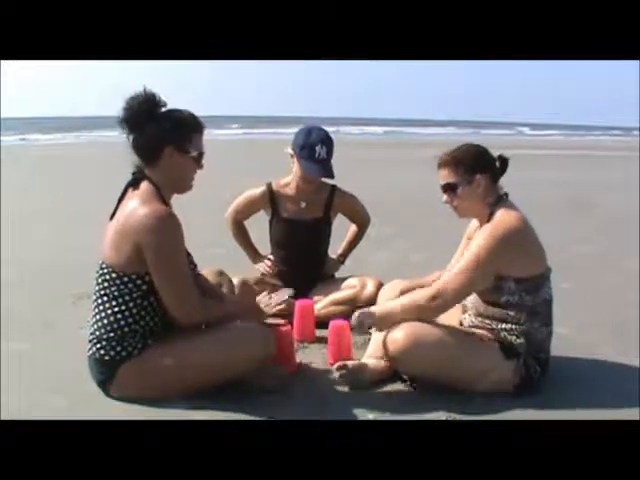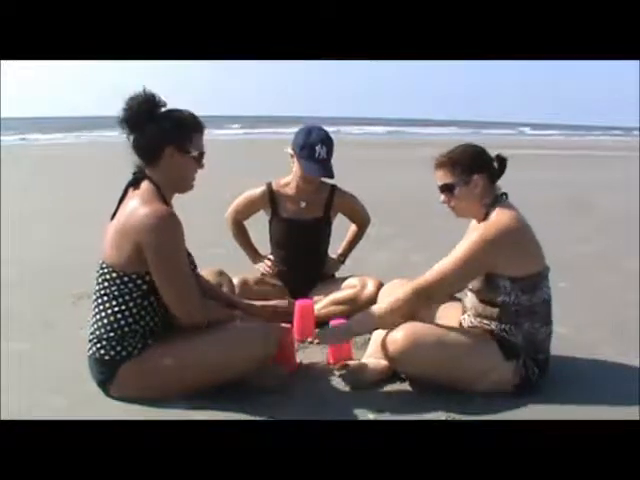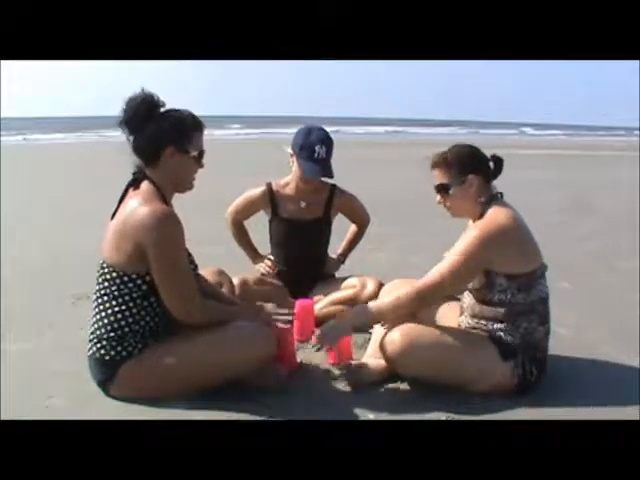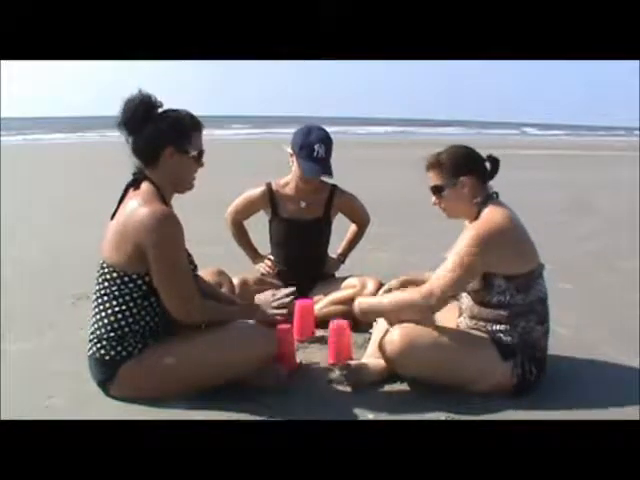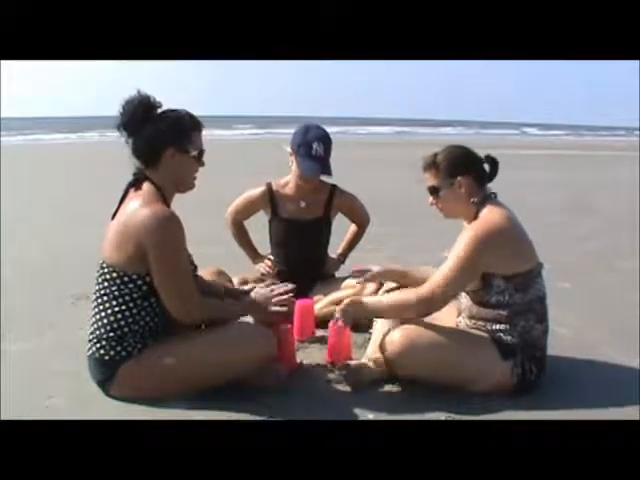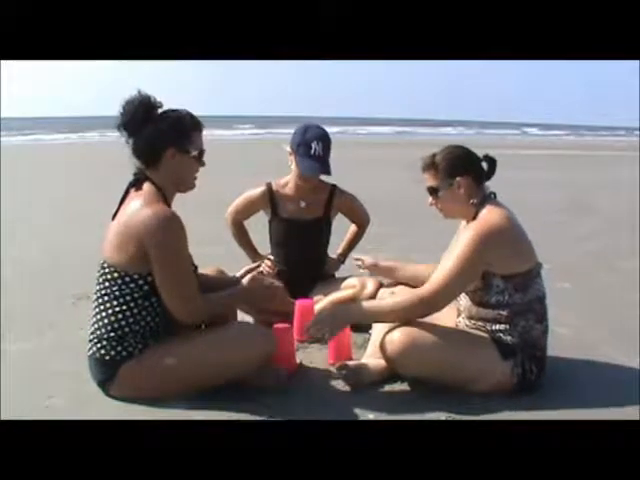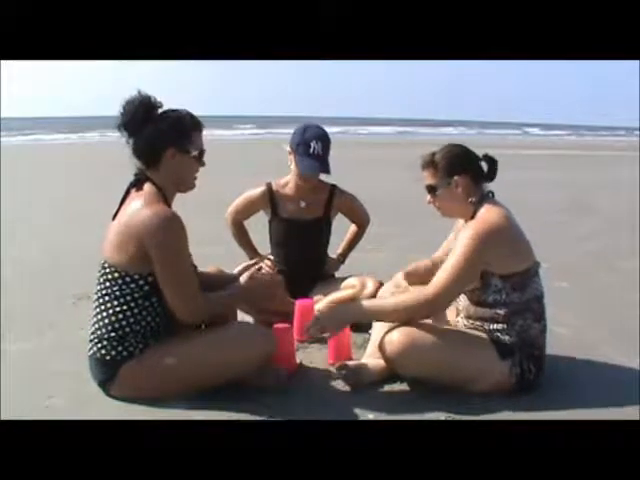
dt=0.1s
person 1, frame 1
left shoulder: (139, 198)
right shoulder: (156, 218)
left elbow: (184, 282)
right elbow: (188, 312)
left wrist: (236, 305)
right wrist: (243, 309)
left hip: (124, 347)
right hip: (127, 366)
left knee: (218, 279)
right knee: (260, 342)
left ankle: (223, 361)
person 1, frame 2
left shoulder: (141, 198)
right shoulder: (157, 218)
left elbow: (187, 282)
right elbow: (189, 312)
left wrist: (240, 308)
right wrist: (244, 317)
left hip: (125, 348)
right hip: (128, 366)
left knee: (218, 278)
right knee: (262, 340)
left ankle: (223, 361)
person 1, frame 3
left shoulder: (141, 199)
right shoulder: (157, 217)
left elbow: (186, 282)
right elbow: (188, 311)
left wrist: (240, 307)
right wrist: (247, 316)
left hip: (125, 347)
right hip: (127, 366)
left knee: (218, 278)
right knee: (261, 340)
left ankle: (222, 361)
person 1, frame 4
left shoulder: (140, 198)
right shoulder: (157, 218)
left elbow: (184, 284)
right elbow: (188, 311)
left wrist: (240, 305)
right wrist: (248, 313)
left hip: (124, 348)
right hip: (127, 365)
left knee: (218, 278)
right knee: (262, 341)
left ankle: (224, 361)
person 1, frame 5
left shoulder: (140, 199)
right shoulder: (158, 219)
left elbow: (182, 284)
right elbow: (188, 310)
left wrist: (239, 295)
right wrist: (249, 307)
left hip: (123, 349)
right hip: (127, 366)
left knee: (217, 278)
right knee: (262, 341)
left ankle: (224, 361)
person 1, frame 6
left shoulder: (141, 198)
right shoulder: (160, 219)
left elbow: (182, 284)
right elbow: (188, 310)
left wrist: (233, 284)
right wrist: (244, 297)
left hip: (124, 348)
right hip: (127, 366)
left knee: (216, 277)
right knee: (261, 342)
left ankle: (223, 361)
person 1, frame 7
left shoulder: (141, 199)
right shoulder: (160, 219)
right elbow: (190, 310)
left wrist: (232, 281)
right wrist: (243, 294)
left hip: (126, 348)
right hip: (127, 367)
left knee: (217, 278)
right knee: (261, 342)
left ankle: (222, 361)
person 2, frame 1
left shoulder: (501, 231)
right shoulder: (483, 221)
left elbow: (438, 298)
right elbow: (449, 280)
left wrist: (375, 315)
right wrist: (401, 290)
left hip: (515, 358)
left knee: (402, 340)
right knee: (396, 291)
left ankle: (383, 365)
right ankle: (375, 363)
person 2, frame 2
left shoulder: (495, 231)
right shoulder: (487, 219)
left elbow: (423, 293)
right elbow: (441, 282)
left wrist: (350, 327)
left hip: (514, 358)
left knee: (401, 341)
right knee: (394, 290)
left ankle: (383, 364)
right ankle: (374, 363)
person 2, frame 3
left shoulder: (491, 229)
right shoulder: (486, 218)
left elbow: (424, 295)
right elbow: (442, 281)
left wrist: (349, 321)
left hip: (512, 358)
right hip: (483, 328)
left knee: (399, 342)
right knee: (395, 290)
left ankle: (380, 363)
right ankle: (374, 363)
person 2, frame 4
left shoulder: (487, 230)
right shoulder: (486, 217)
left elbow: (429, 301)
right elbow: (447, 282)
left wrist: (367, 306)
right wrist: (411, 281)
left hip: (513, 358)
left knee: (399, 342)
right knee: (397, 294)
left ankle: (379, 363)
right ankle: (375, 363)
person 2, frame 5
left shoulder: (485, 230)
right shoulder: (484, 217)
left elbow: (428, 300)
right elbow: (446, 282)
left wrist: (362, 306)
right wrist: (393, 274)
left hip: (513, 357)
left knee: (400, 343)
right knee: (397, 295)
left ankle: (381, 364)
right ankle: (375, 363)
person 2, frame 6
left shoulder: (485, 229)
right shoulder: (478, 217)
left elbow: (427, 301)
right elbow: (439, 281)
left wrist: (349, 312)
right wrist: (383, 268)
left hip: (511, 357)
left knee: (399, 343)
right knee: (392, 294)
left ankle: (378, 364)
right ankle: (373, 363)
person 2, frame 7
left shoulder: (484, 228)
right shoulder: (475, 217)
left elbow: (430, 302)
right elbow: (436, 267)
left wrist: (350, 311)
right wrist: (402, 276)
left hip: (509, 356)
right hip: (479, 326)
left knee: (398, 343)
right knee: (391, 294)
left ankle: (378, 364)
right ankle: (373, 364)
person 3, frame 1
left shoulder: (336, 198)
right shoulder: (268, 195)
left elbow: (363, 222)
right elbow: (233, 218)
left wrist: (340, 258)
right wrist: (256, 258)
left hip: (320, 286)
right hip: (279, 285)
left knee: (373, 289)
left ankle: (288, 317)
right ankle: (330, 311)
person 3, frame 2
left shoulder: (336, 198)
right shoulder: (267, 195)
left elbow: (363, 221)
right elbow: (233, 217)
left wrist: (340, 258)
right wrist: (256, 258)
left hip: (320, 286)
right hip: (279, 285)
left knee: (373, 289)
right knee: (237, 287)
right ankle: (327, 312)
person 3, frame 3
left shoulder: (337, 198)
right shoulder: (268, 195)
left elbow: (363, 221)
right elbow: (233, 218)
left wrist: (340, 258)
right wrist: (256, 258)
left hip: (320, 285)
right hip: (279, 284)
left knee: (373, 289)
right knee: (237, 287)
right ankle: (329, 312)
person 3, frame 4
left shoulder: (339, 198)
right shoulder: (266, 196)
left elbow: (362, 222)
right elbow: (233, 218)
left wrist: (339, 259)
right wrist: (257, 260)
left hip: (321, 285)
left knee: (372, 288)
person 3, frame 5
left shoulder: (336, 198)
right shoulder: (267, 195)
left elbow: (362, 220)
right elbow: (233, 217)
left wrist: (340, 258)
right wrist: (256, 257)
left hip: (319, 284)
person 3, frame 6
left shoulder: (336, 198)
right shoulder: (267, 195)
left elbow: (362, 221)
right elbow: (233, 217)
left wrist: (340, 258)
right wrist: (256, 258)
left hip: (320, 286)
left knee: (372, 289)
person 3, frame 7
left shoulder: (336, 198)
right shoulder: (268, 195)
left elbow: (362, 221)
right elbow: (233, 217)
left wrist: (340, 258)
right wrist: (256, 258)
left hip: (320, 285)
left knee: (372, 289)
left ankle: (289, 316)
